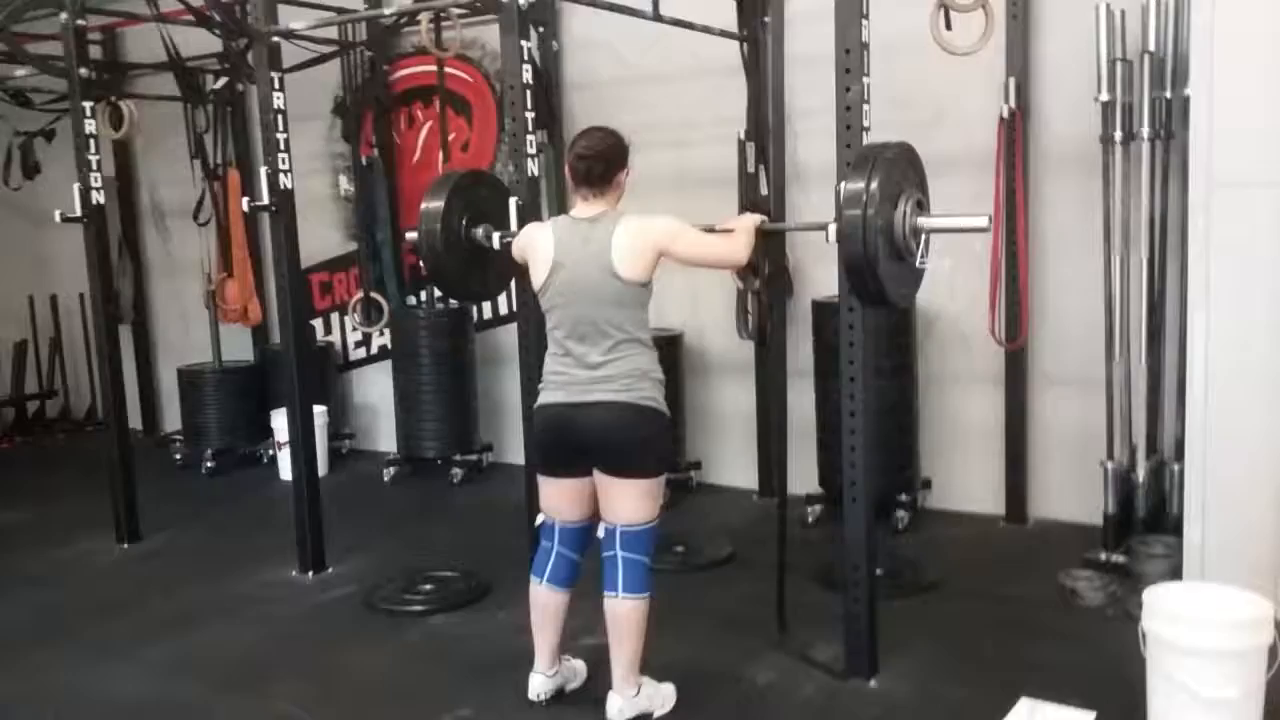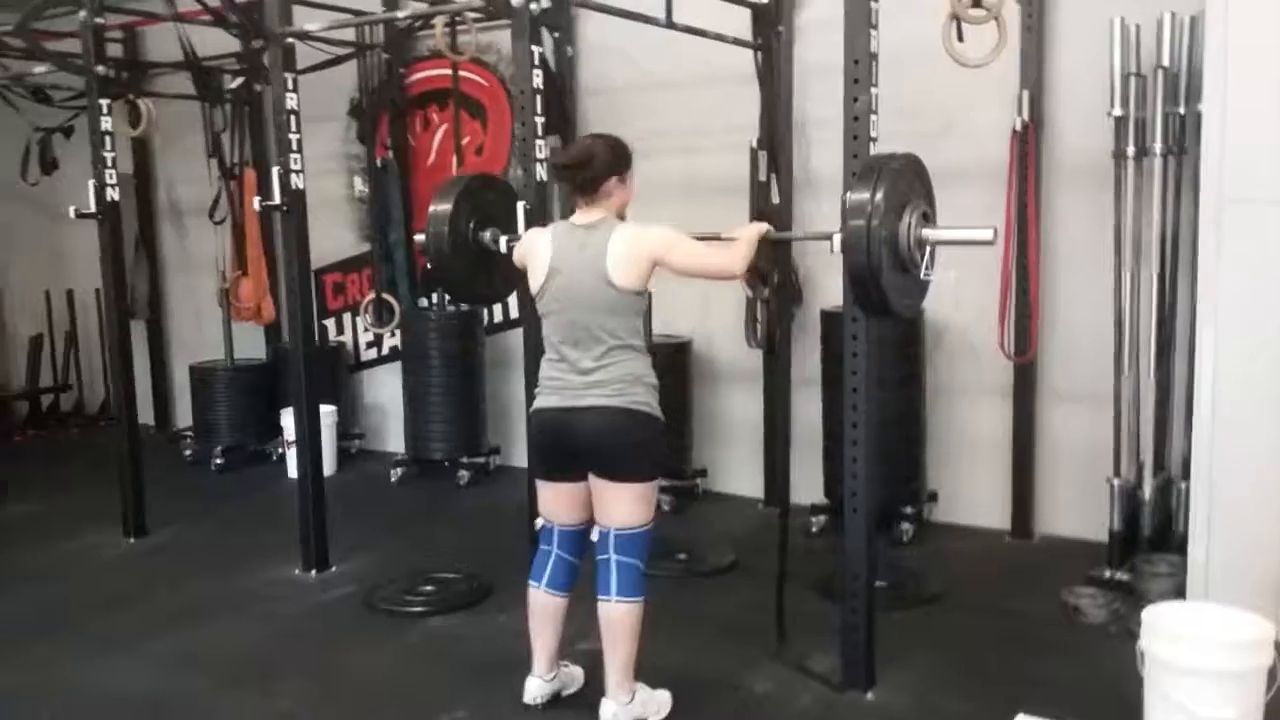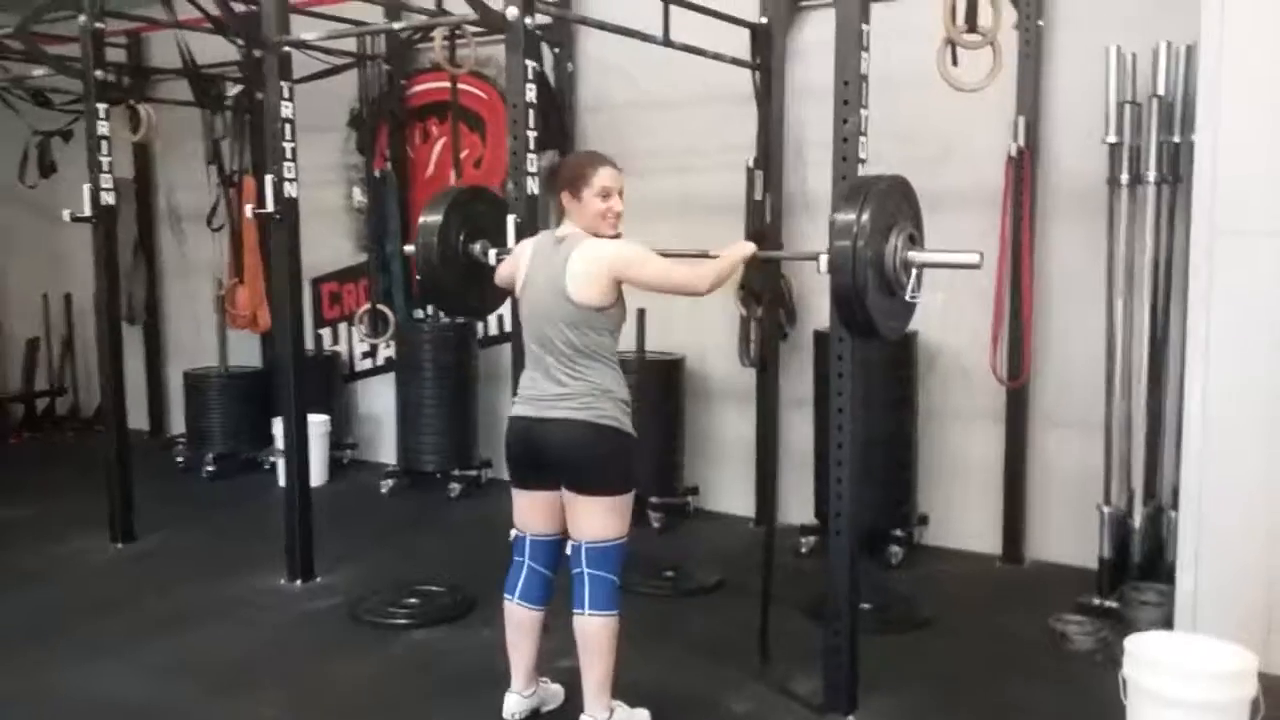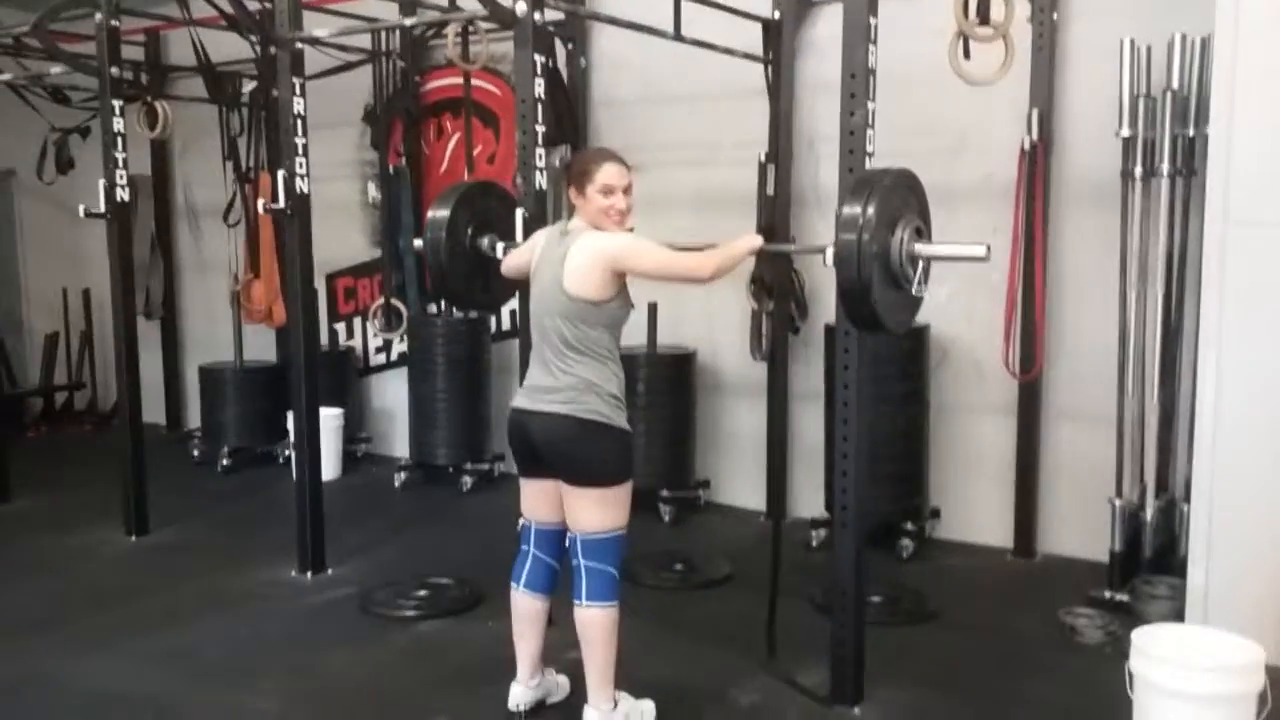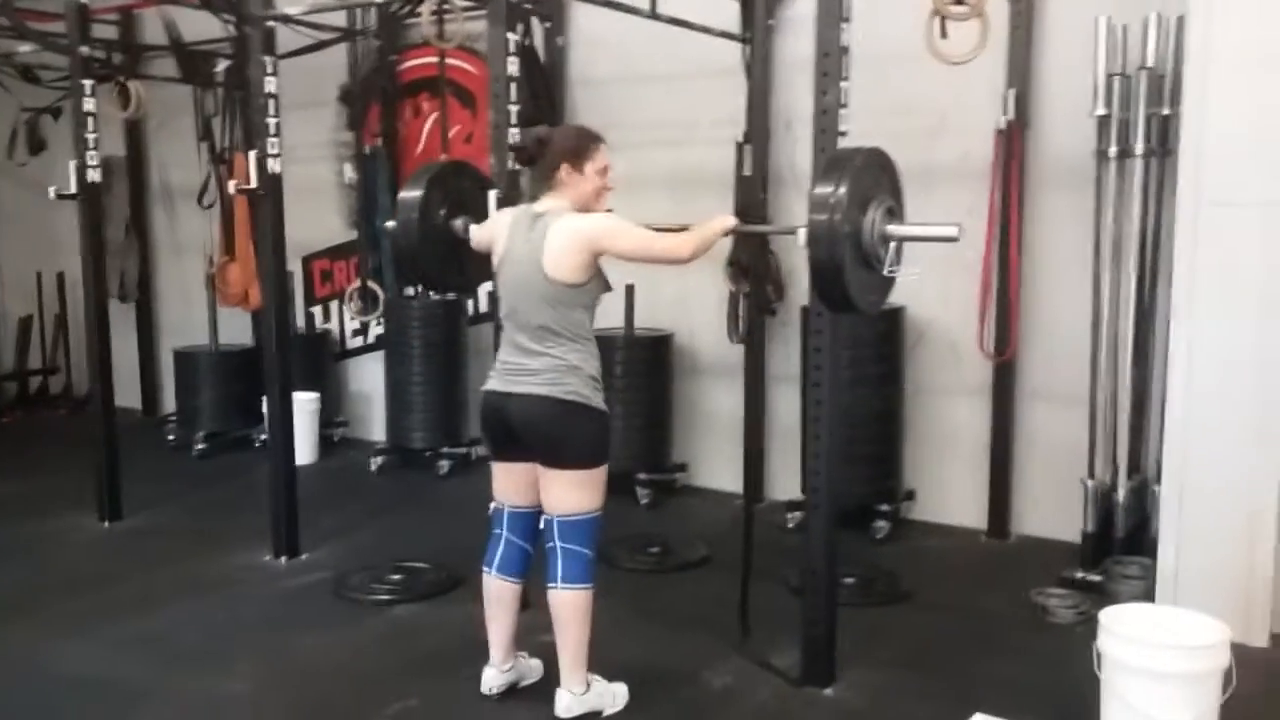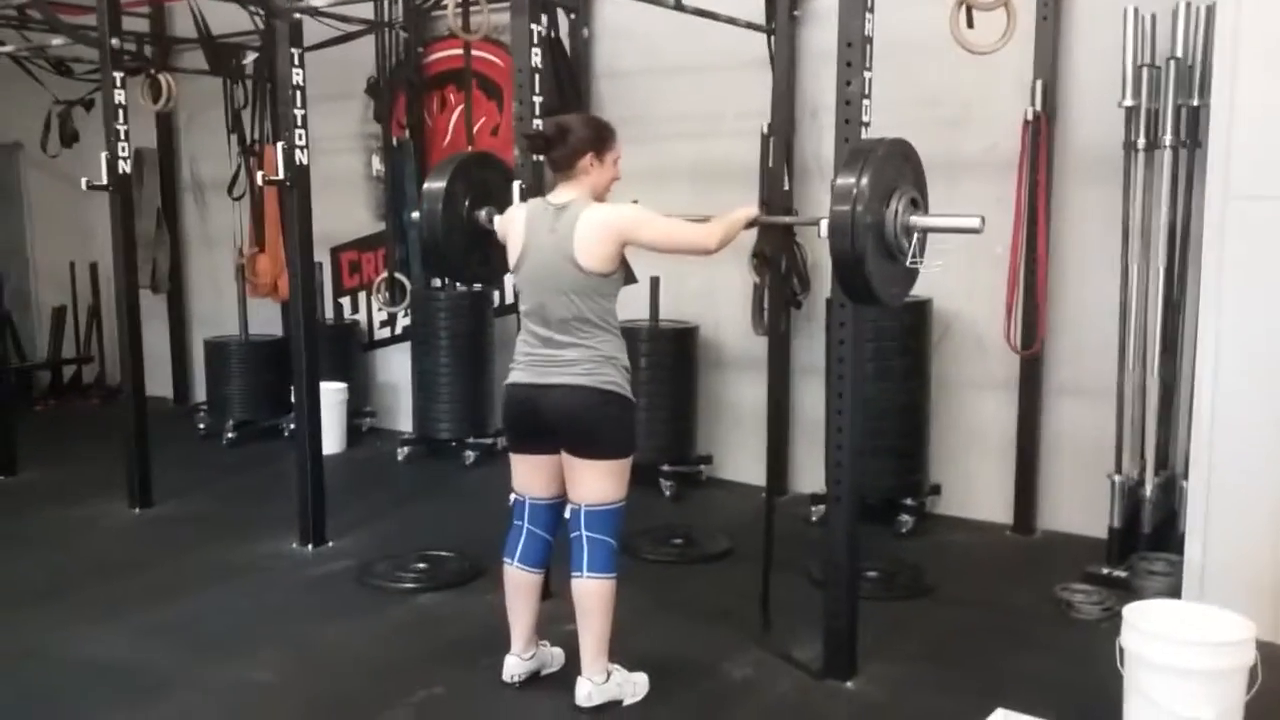
dt=0.2s
person 1, frame 1
left shoulder: (539, 238)
right shoulder: (644, 232)
left elbow: (512, 246)
right elbow: (734, 254)
right wrist: (747, 223)
left hip: (557, 413)
right hip: (628, 415)
left knee: (558, 542)
right knee: (627, 552)
left ankle: (545, 671)
person 1, frame 2
left shoulder: (540, 243)
right shoulder: (639, 240)
left elbow: (514, 254)
right elbow: (732, 264)
right wrist: (750, 234)
left hip: (554, 417)
right hip: (621, 420)
left knee: (556, 546)
right knee: (621, 557)
person 1, frame 3
left shoulder: (532, 250)
right shoulder: (609, 256)
left elbow: (501, 276)
right elbow: (699, 281)
right wrist: (739, 253)
left hip: (528, 426)
right hip: (590, 432)
left knee: (532, 559)
right knee: (597, 572)
person 1, frame 4
left shoulder: (545, 242)
right shoulder: (608, 249)
left elbow: (508, 266)
right elbow: (701, 268)
right wrist: (746, 245)
left hip: (530, 416)
right hip: (586, 424)
left knee: (538, 549)
right knee: (596, 562)
person 1, frame 5
left shoulder: (505, 224)
right shoulder: (585, 230)
left elbow: (474, 236)
right elbow: (680, 248)
right wrist: (720, 225)
left hip: (503, 399)
right hip: (563, 407)
left knee: (510, 532)
right knee: (572, 545)
left ankle: (500, 664)
person 1, frame 6
left shoulder: (518, 219)
right shoulder: (610, 220)
right elbow: (706, 239)
right wrist: (744, 215)
left hip: (526, 392)
right hip: (591, 398)
left knee: (530, 523)
right knee: (595, 535)
left ankle: (521, 653)
right ankle: (596, 678)
